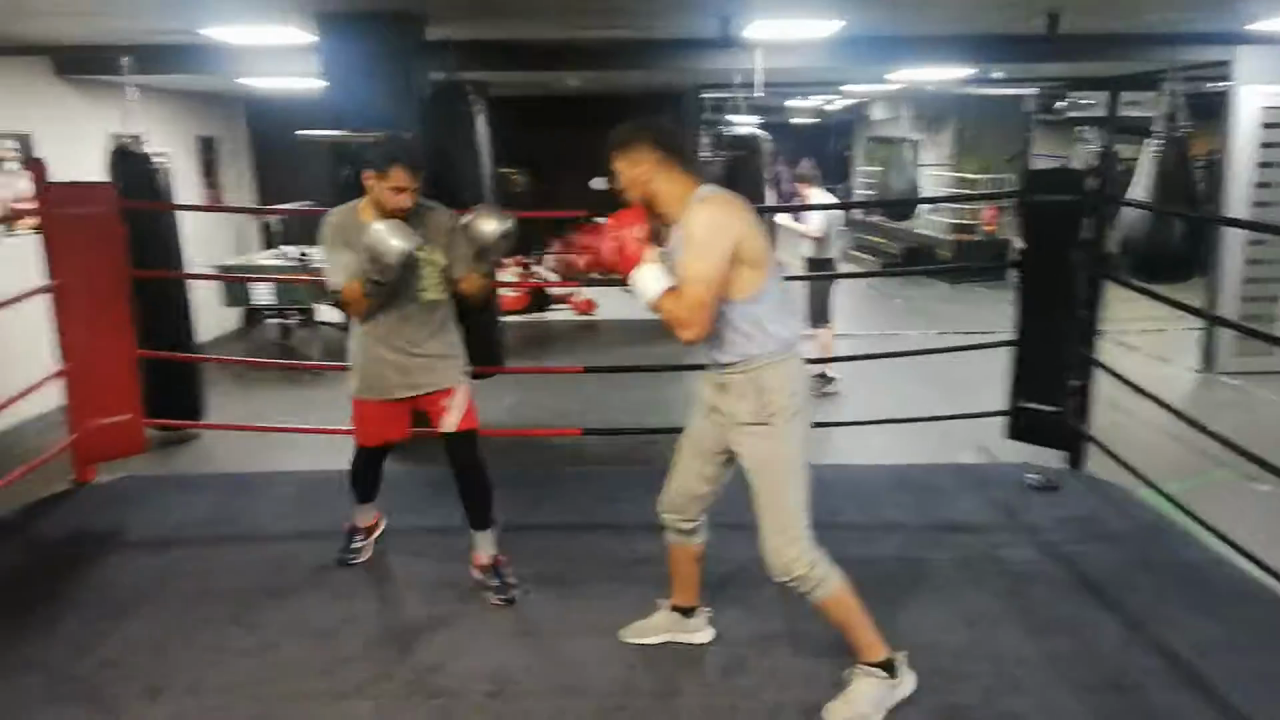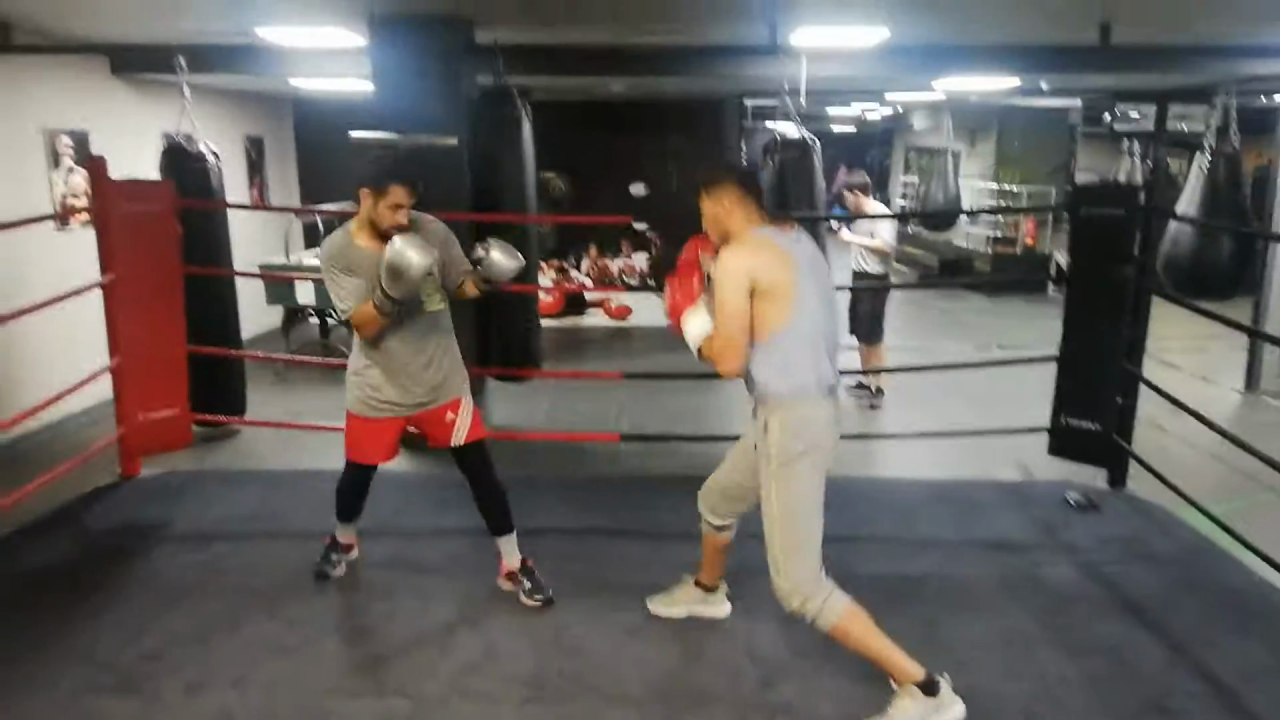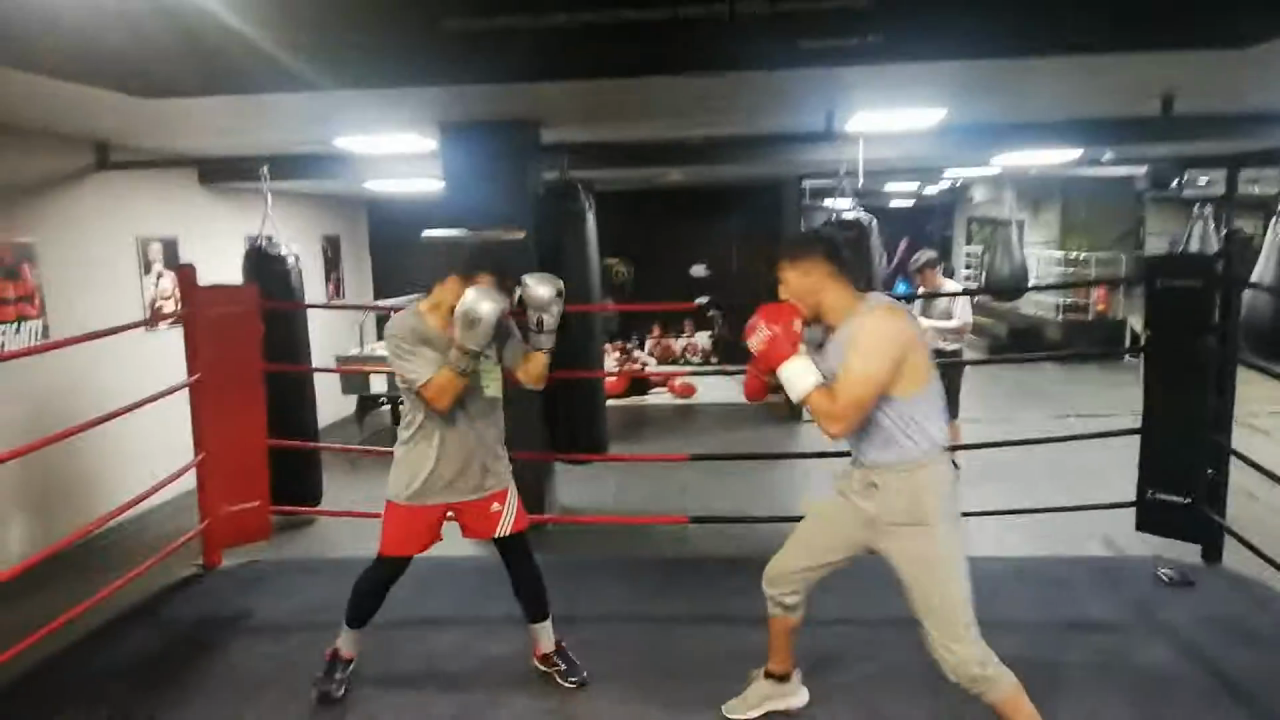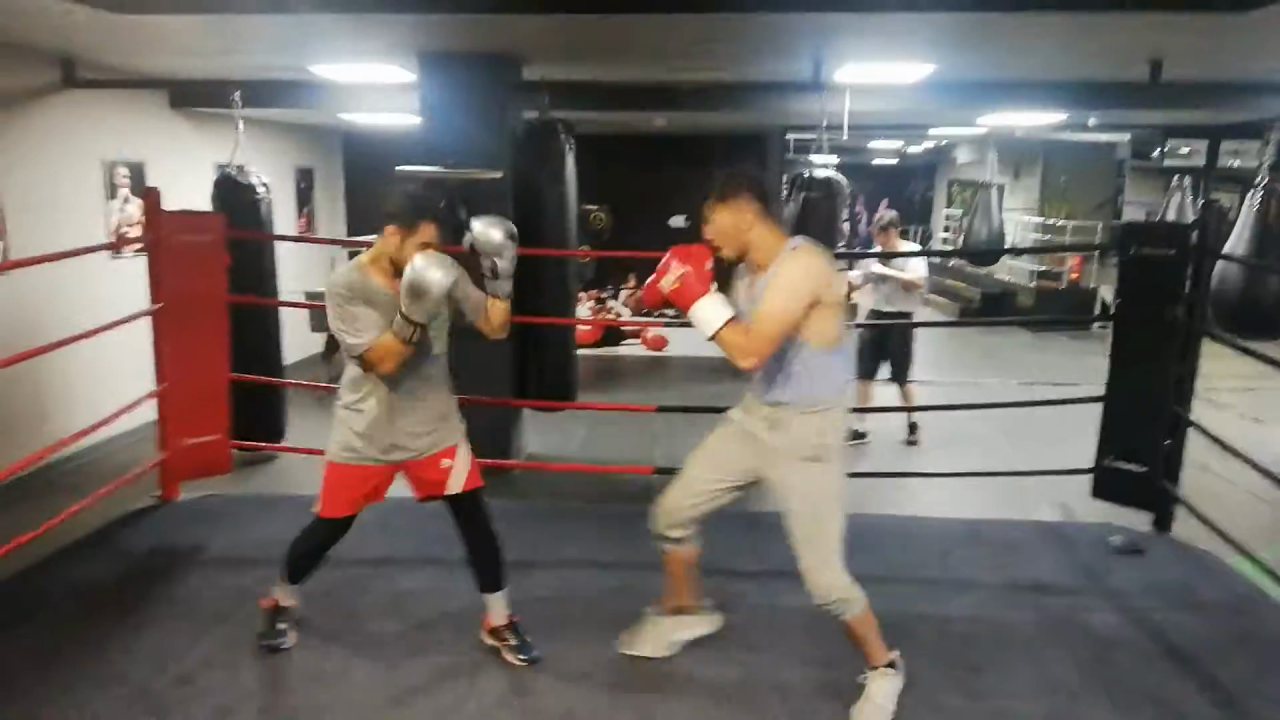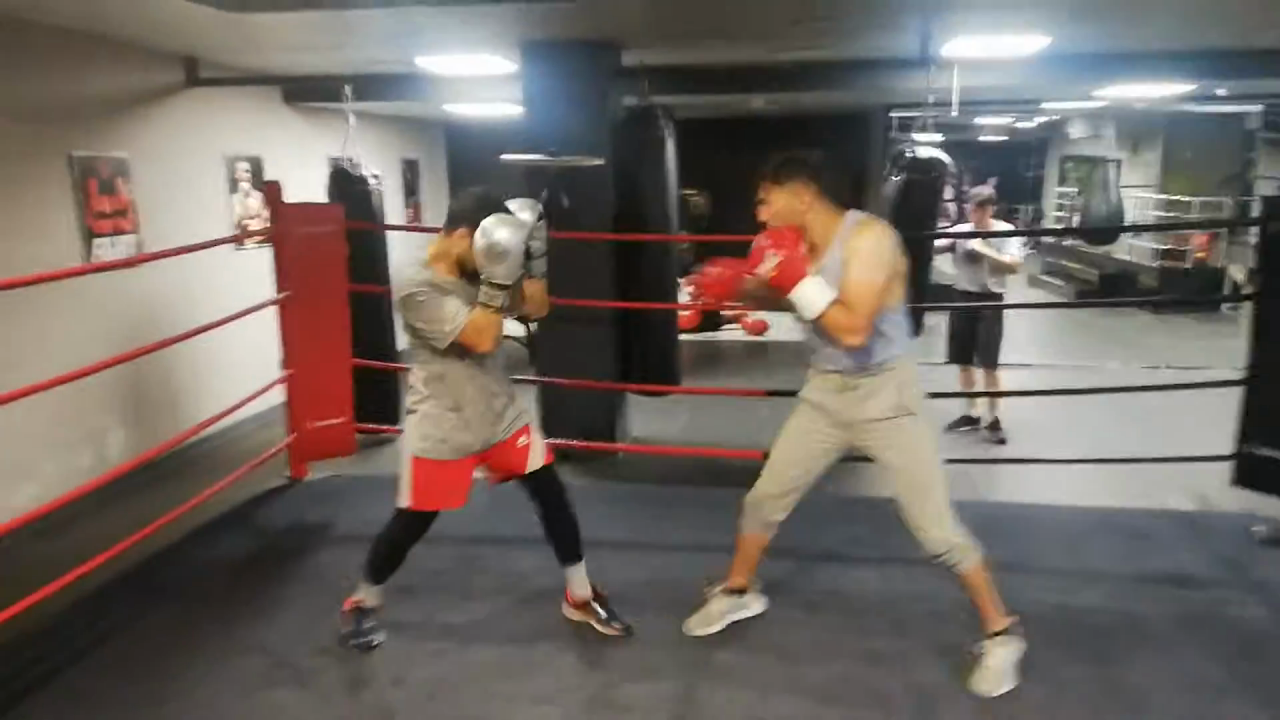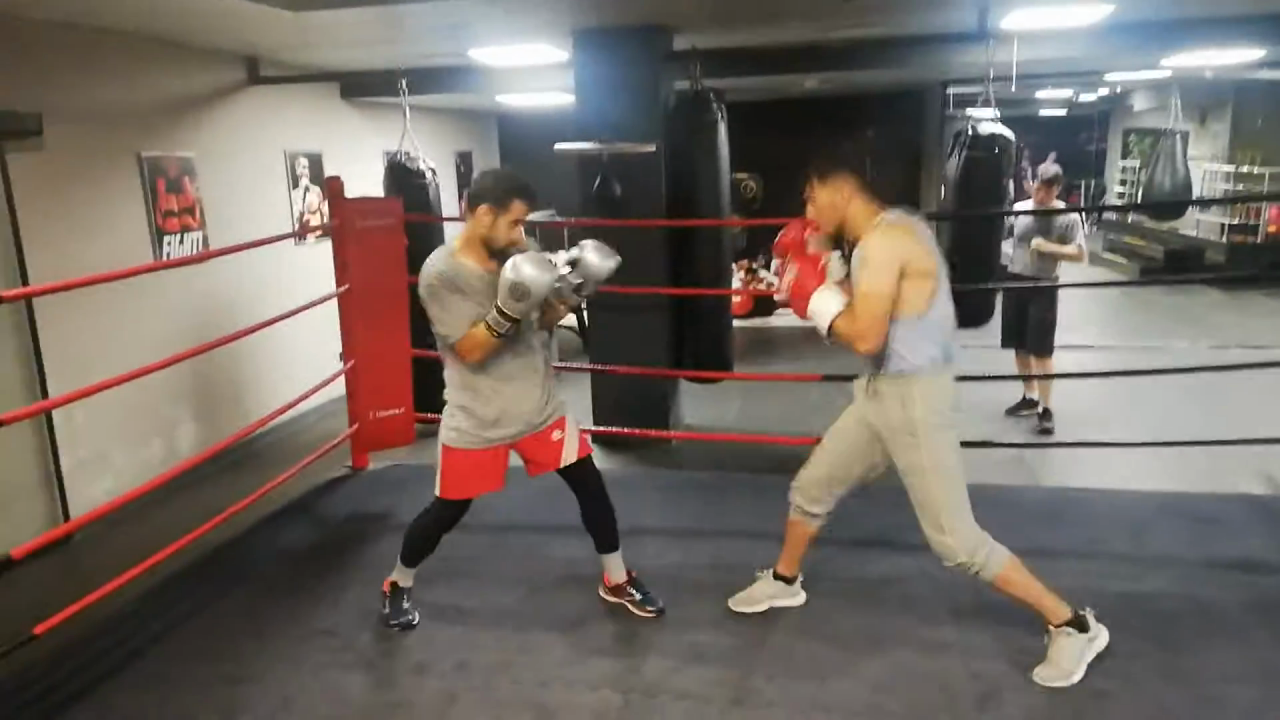
dt=0.4s
person 1, frame 1
left shoulder: (708, 219)
right shoulder: (698, 208)
left elbow: (690, 325)
left wrist: (639, 266)
right wrist: (619, 249)
left hip: (766, 390)
right hip: (722, 387)
left knee: (789, 555)
right knee: (679, 506)
left ankle: (884, 667)
right ankle: (685, 612)
person 1, frame 2
left shoulder: (740, 258)
right shoulder: (793, 240)
left elbow: (728, 360)
left wrist: (688, 315)
left hip: (792, 426)
right hip: (789, 417)
left knee: (799, 588)
right knee: (716, 498)
right ankle: (704, 592)
person 1, frame 3
left shoulder: (880, 324)
right shoulder: (836, 328)
left elbow: (839, 420)
left wrist: (787, 356)
right wrist: (777, 363)
left hip: (915, 495)
right hip: (863, 486)
left knee: (960, 653)
right knee: (782, 576)
right ankle: (779, 679)
person 1, frame 4
left shoulder: (804, 266)
right shoulder: (751, 264)
left elbow: (749, 353)
right elbow: (738, 319)
left wrist: (699, 293)
right wrist: (676, 287)
left hip: (810, 430)
right hip: (754, 417)
left knee: (825, 579)
right knee: (672, 513)
left ankle: (882, 667)
right ankle: (686, 611)
person 1, frame 5
left shoulder: (869, 238)
right shoulder: (797, 241)
left elbow: (852, 330)
right elbow: (782, 287)
left wrist: (794, 279)
right wrist: (740, 280)
left hip: (886, 396)
right hip: (825, 393)
left knee: (937, 529)
right knee: (766, 498)
left ankle: (1001, 634)
right ankle: (738, 592)
person 1, frame 6
left shoulder: (882, 242)
right shoulder: (890, 229)
left elbow: (864, 338)
left wrist: (814, 299)
right wrist: (821, 268)
left hip: (914, 400)
right hip: (881, 394)
left knee: (955, 542)
right knee: (812, 486)
left ankle: (1072, 626)
right ankle: (784, 580)
person 2, frame 1
left shoulder: (440, 221)
right shoulder: (339, 226)
left elbow: (473, 290)
right elbow: (353, 304)
left wrist: (486, 257)
right wrist: (378, 271)
left hip: (439, 362)
right hip: (378, 369)
left knee: (465, 455)
right knee: (371, 453)
left ankle: (487, 557)
right ankle: (366, 520)
person 2, frame 2
left shoulder: (431, 230)
right shoulder: (338, 252)
left elbow: (464, 287)
right elbow: (366, 328)
left wrist: (487, 275)
right wrist: (392, 286)
left hip: (441, 376)
right hip: (376, 386)
left knee: (477, 466)
right knee: (359, 470)
left ankle: (513, 562)
right ankle: (342, 540)
person 2, frame 3
left shoulder: (494, 323)
right shoulder: (405, 329)
left elbow: (534, 378)
right elbow: (441, 398)
left wrist: (543, 324)
right wrist: (466, 347)
left hip: (485, 468)
right hip: (423, 473)
left knee: (520, 555)
right knee: (388, 566)
left ankle: (547, 649)
right ankle: (343, 652)
person 2, frame 4
left shoulder: (443, 272)
right shoulder: (346, 288)
left elbow: (494, 326)
right elbow: (384, 361)
left wrist: (500, 270)
right wrist: (415, 310)
left hip: (435, 426)
right hip: (365, 433)
left knee: (474, 519)
right knee: (328, 527)
left ankle: (498, 622)
right ankle: (282, 601)
person 2, frame 5
left shoulder: (481, 263)
right shoulder: (418, 289)
left elbow: (535, 307)
right elbow: (483, 338)
left wrist: (531, 254)
right wrist: (500, 277)
left hip: (500, 413)
right hip: (441, 427)
left knee: (552, 496)
right knee: (411, 522)
left ankle: (581, 595)
right ankle: (361, 602)
person 2, frame 6
left shoulder: (516, 252)
right shoulder: (440, 273)
left elbow: (547, 319)
right elbow: (470, 350)
right wrist: (510, 309)
left hip: (538, 404)
right hip: (476, 417)
left knee: (591, 485)
right knee: (448, 510)
left ankle: (617, 579)
right ankle: (399, 583)
person 3, frame 1
left shoulder: (820, 204)
right shoulder: (828, 201)
left elbow: (814, 232)
left wrist: (786, 222)
left hip: (820, 266)
right hip: (822, 264)
left knee: (819, 321)
right knee: (821, 319)
left ankle: (827, 375)
right ankle: (826, 370)
person 3, frame 2
left shoulder: (881, 214)
right shoulder: (858, 216)
left elbow: (885, 246)
left wrist: (853, 239)
right wrist: (843, 232)
left hip: (875, 282)
right hip: (859, 279)
left knee: (873, 337)
right knee: (860, 334)
left ankle: (877, 388)
right ankle: (866, 381)
person 3, frame 3
left shoulder: (956, 292)
right shoulder: (921, 292)
left elbow: (964, 325)
left wrist: (929, 323)
left hip: (949, 358)
left knee: (949, 414)
person 3, frame 4
left shoulder: (913, 252)
right shoulder: (873, 255)
left elbow: (919, 281)
right elbow: (856, 283)
left wrist: (886, 272)
right wrist: (852, 279)
left hip: (900, 319)
right hip: (874, 317)
left knee: (901, 377)
right knee: (864, 375)
left ankle: (912, 422)
right ankle: (860, 427)
person 3, frame 5
left shoulder: (1006, 231)
right shoulder: (960, 230)
left elbow: (1014, 265)
right elbow: (934, 246)
left wrist: (984, 250)
left hip: (989, 302)
right hip: (962, 299)
left knee: (989, 363)
right knee: (964, 360)
left ankle: (993, 418)
right ankle: (973, 413)
person 3, frame 6
left shoulder: (1068, 217)
right shoulder: (1017, 209)
left elbow: (1078, 254)
left wrist: (1048, 248)
left hip: (1042, 286)
right hip: (1014, 282)
left knee: (1041, 350)
right knee: (1019, 346)
left ankle: (1045, 408)
right ankle: (1030, 397)
